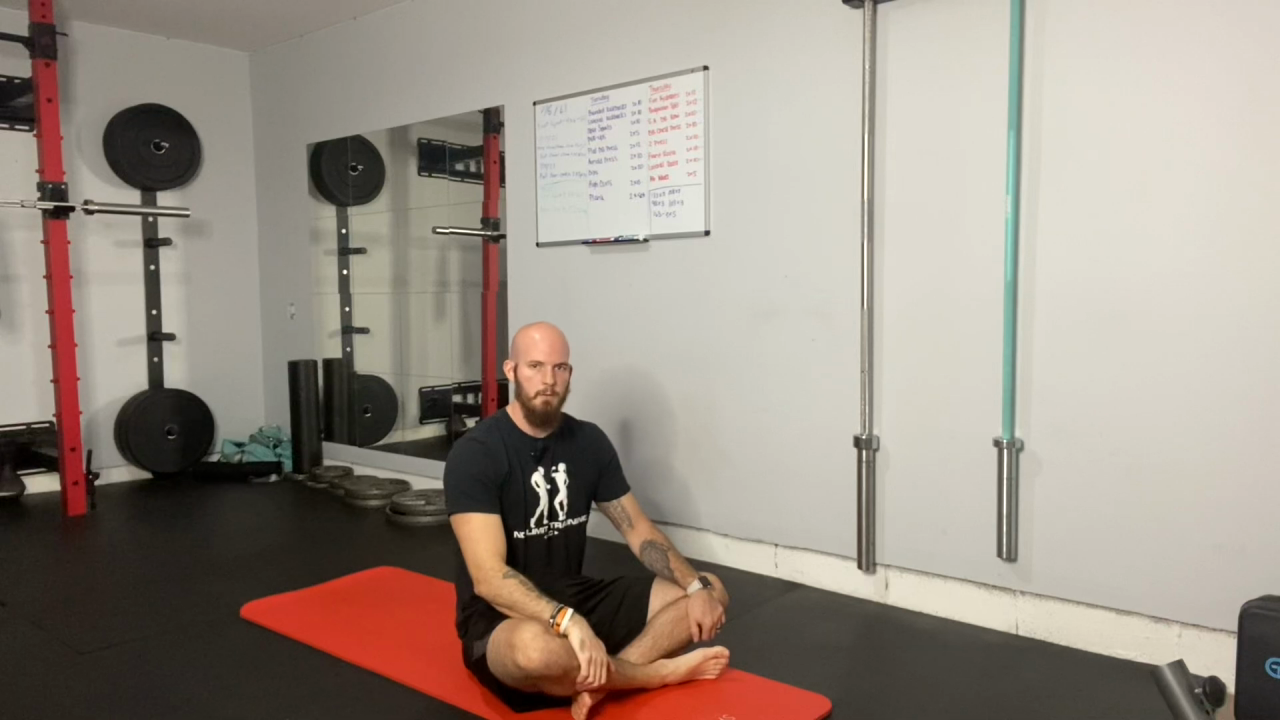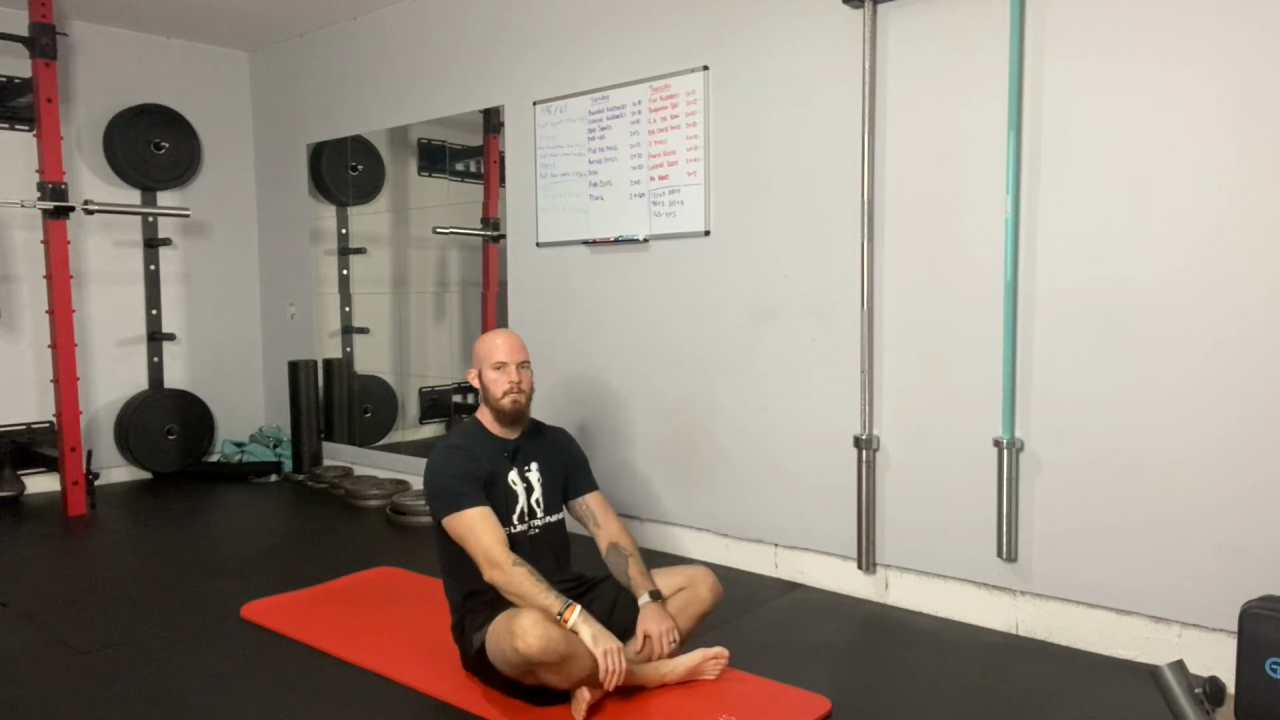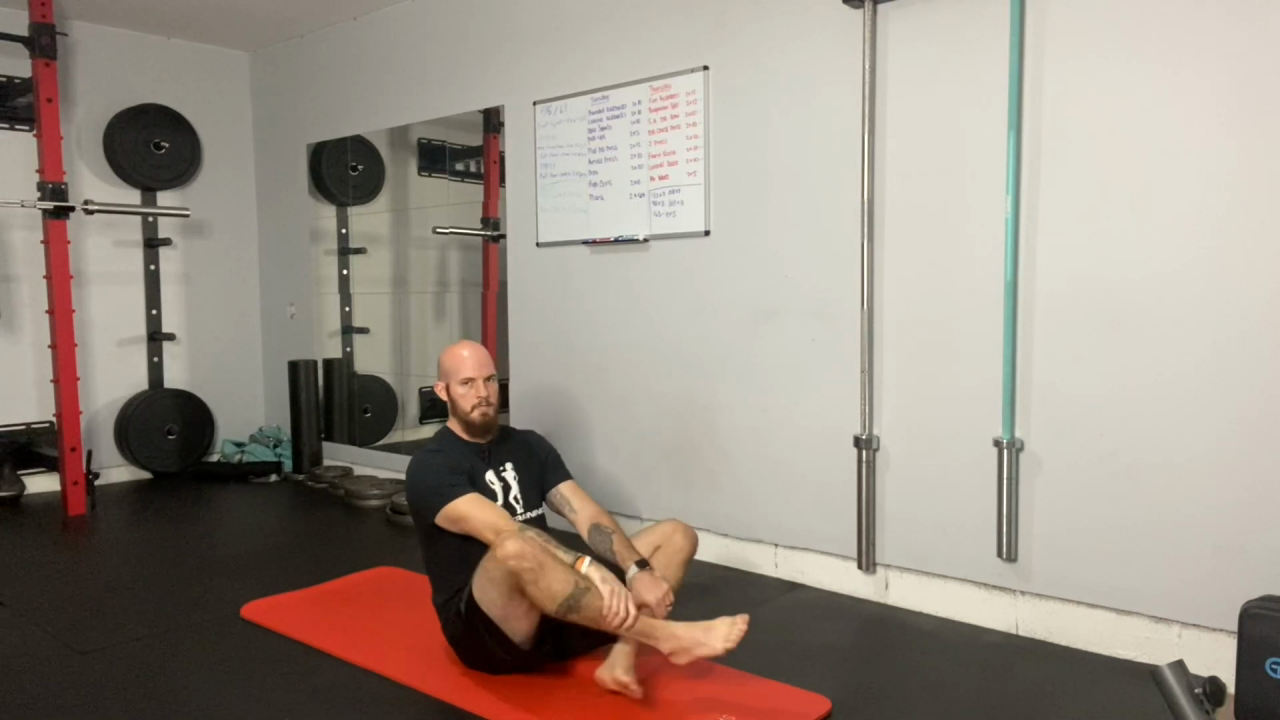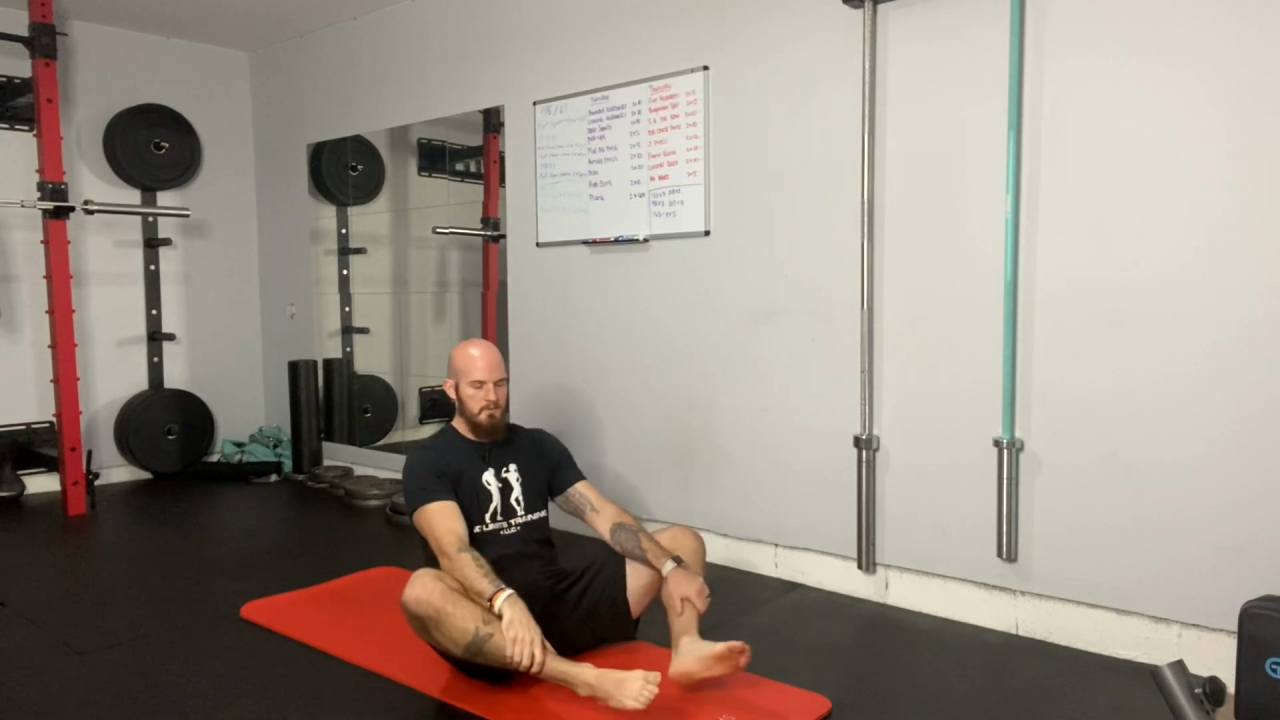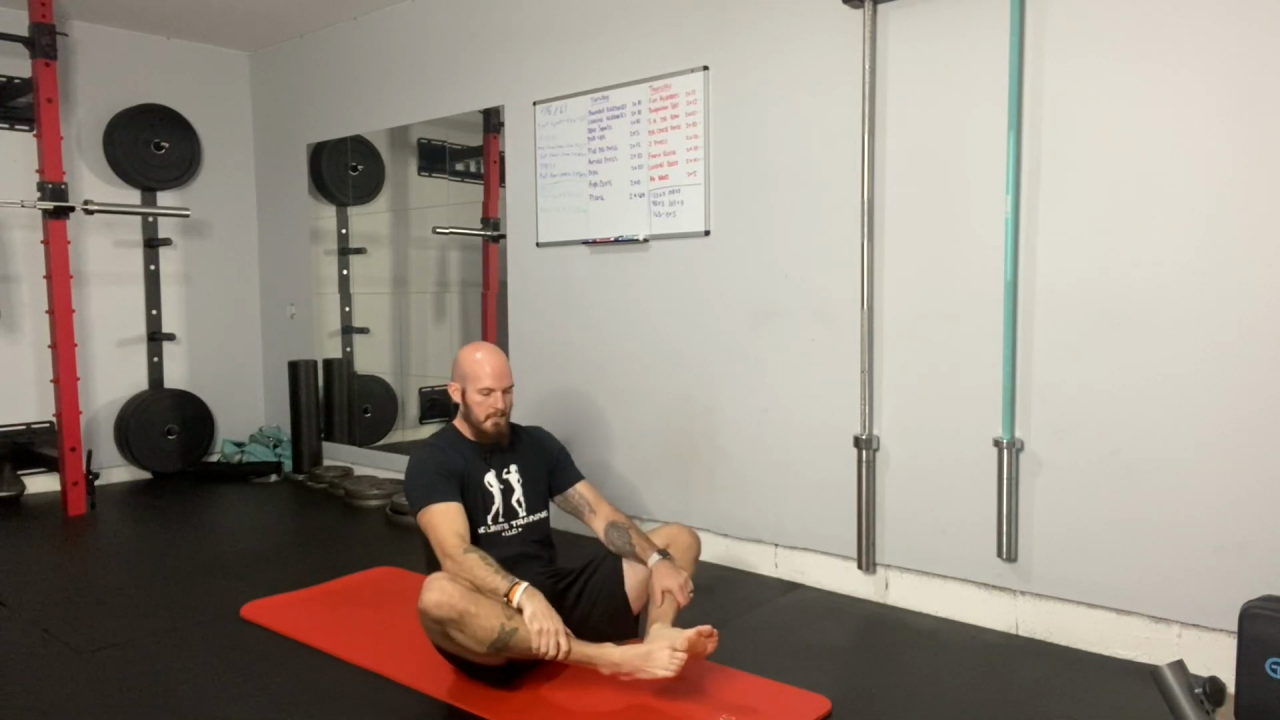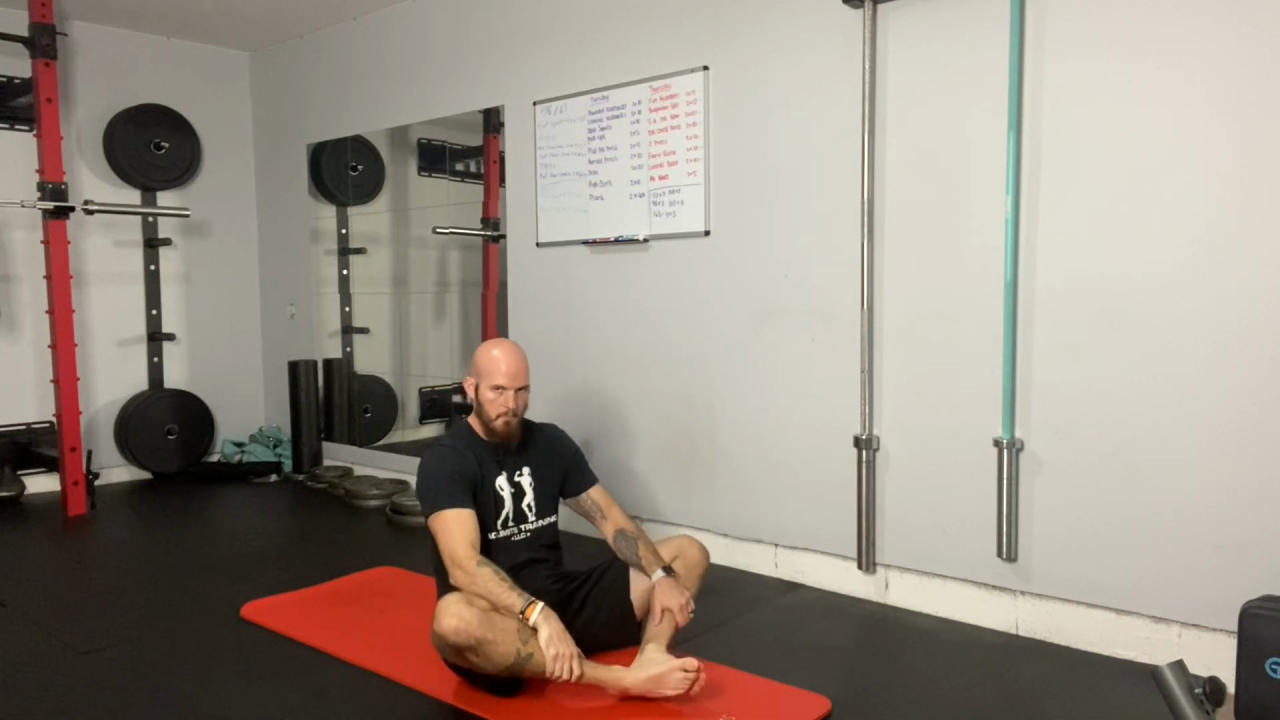
dt=0.7s
person 1, frame 1
left shoulder: (588, 441)
right shoulder: (476, 453)
left elbow: (638, 529)
right elbow: (488, 577)
left wrist: (696, 586)
right wrist: (567, 622)
left hip: (575, 596)
right hip: (501, 617)
left knee: (711, 593)
right knee: (535, 650)
left ankle: (600, 680)
right ankle: (659, 671)
person 1, frame 2
left shoulder: (557, 443)
right shoulder: (453, 459)
left elbow: (608, 529)
right elbow: (497, 566)
left wrist: (649, 600)
right wrist: (579, 621)
left hip: (563, 593)
right hip: (493, 617)
left knee: (702, 584)
right knee: (535, 634)
left ankle: (599, 678)
right ankle: (651, 671)
person 1, frame 3
left shoulder: (529, 445)
right shoulder: (431, 466)
left elbow: (586, 516)
right elbow: (506, 534)
left wrist: (641, 571)
right wrist: (588, 567)
left hip: (553, 608)
right hip: (491, 625)
left knee: (675, 535)
right knee: (515, 551)
left ankle: (620, 658)
right ankle: (667, 637)
person 1, frame 4
left shoulder: (537, 445)
right shoulder: (429, 462)
left elbow: (604, 516)
right elbow: (453, 550)
left wrist: (671, 567)
right wrist: (507, 603)
left hip: (558, 597)
right hip: (487, 617)
left knee: (682, 541)
right knee: (421, 591)
left ankle: (686, 650)
right ankle: (584, 677)
person 1, frame 5
left shoulder: (537, 443)
right shoulder: (432, 461)
left elbow: (600, 515)
right elbow: (455, 553)
left wrist: (658, 560)
right wrist: (524, 595)
left hip: (556, 593)
right hip: (490, 616)
left knee: (679, 539)
right knee: (438, 596)
left ankle: (658, 636)
right ankle: (606, 657)
person 1, frame 6
left shoulder: (551, 441)
right shoulder: (446, 460)
left elbow: (611, 519)
right elbow: (464, 566)
left wrist: (662, 575)
right wrist: (539, 615)
left hip: (561, 595)
right hip: (498, 617)
left knee: (689, 552)
right knee: (453, 619)
left ankle: (651, 656)
right ankle: (617, 678)
